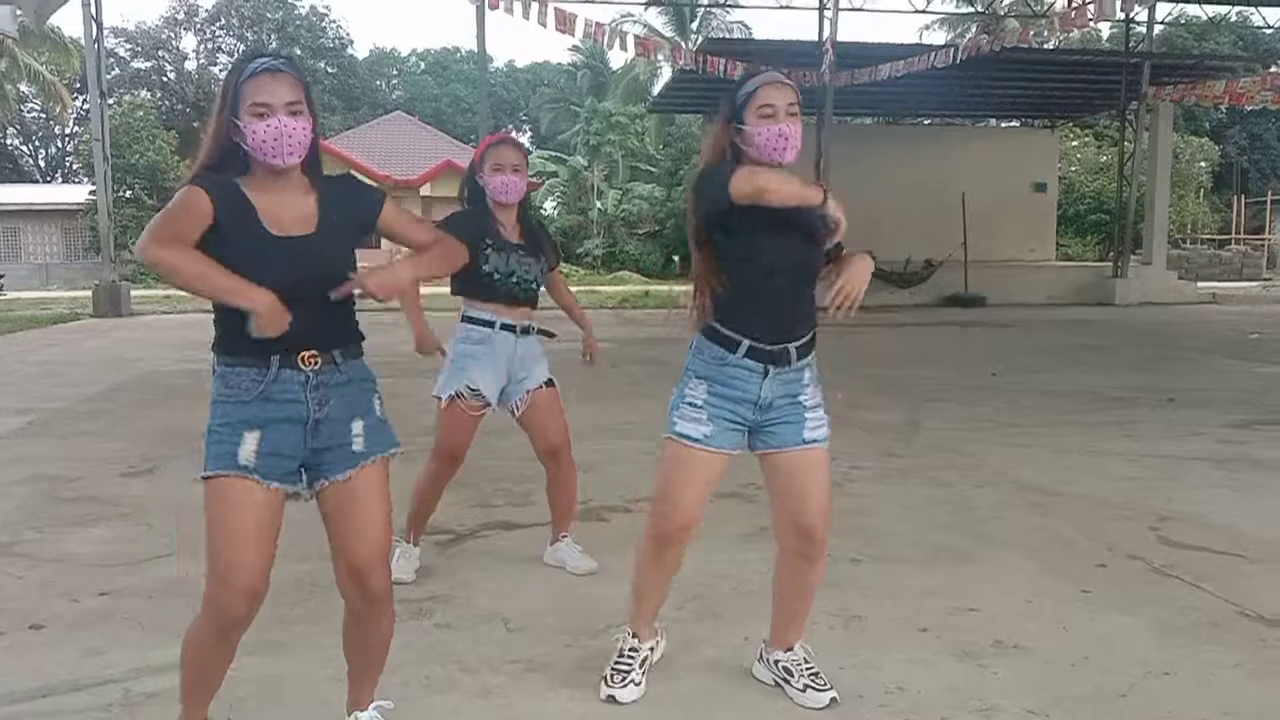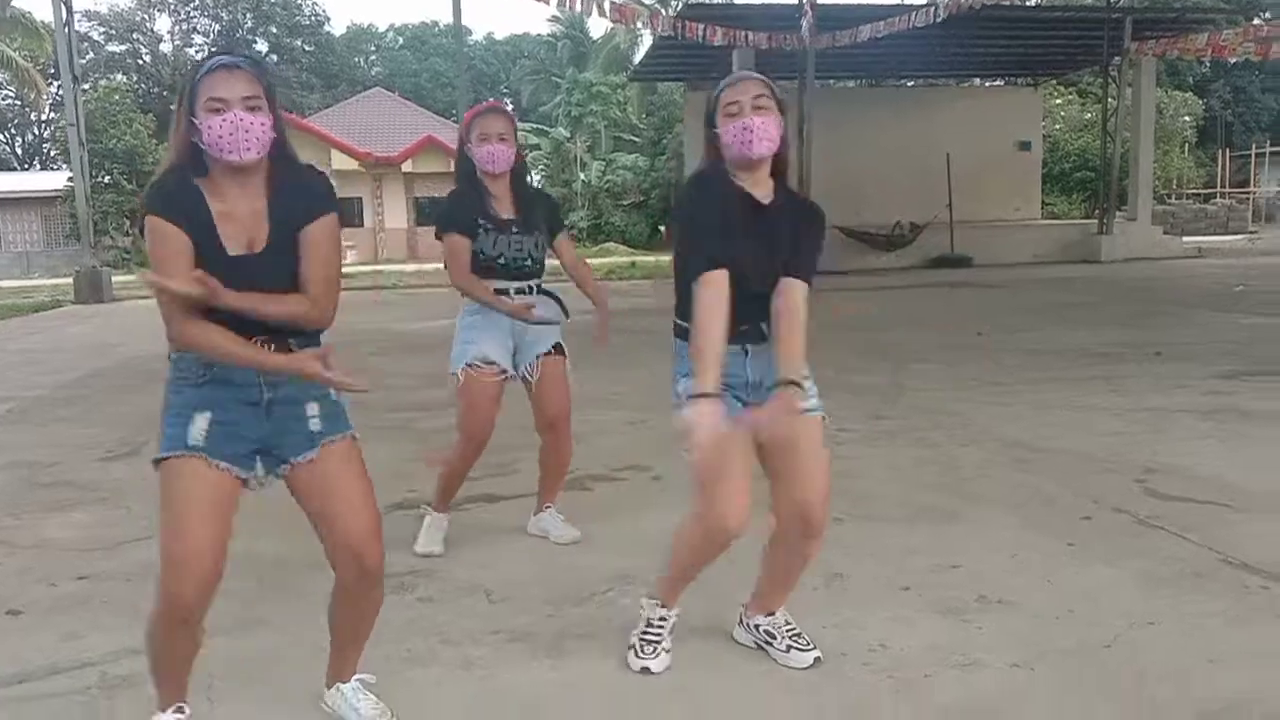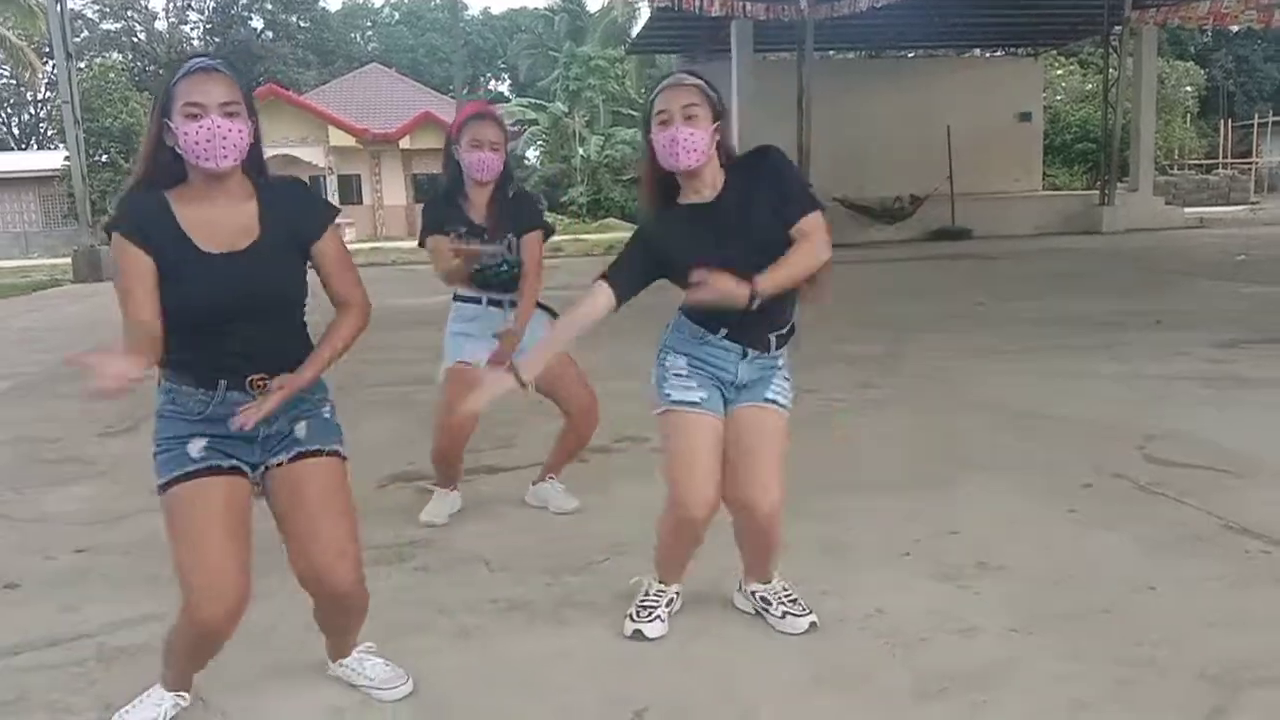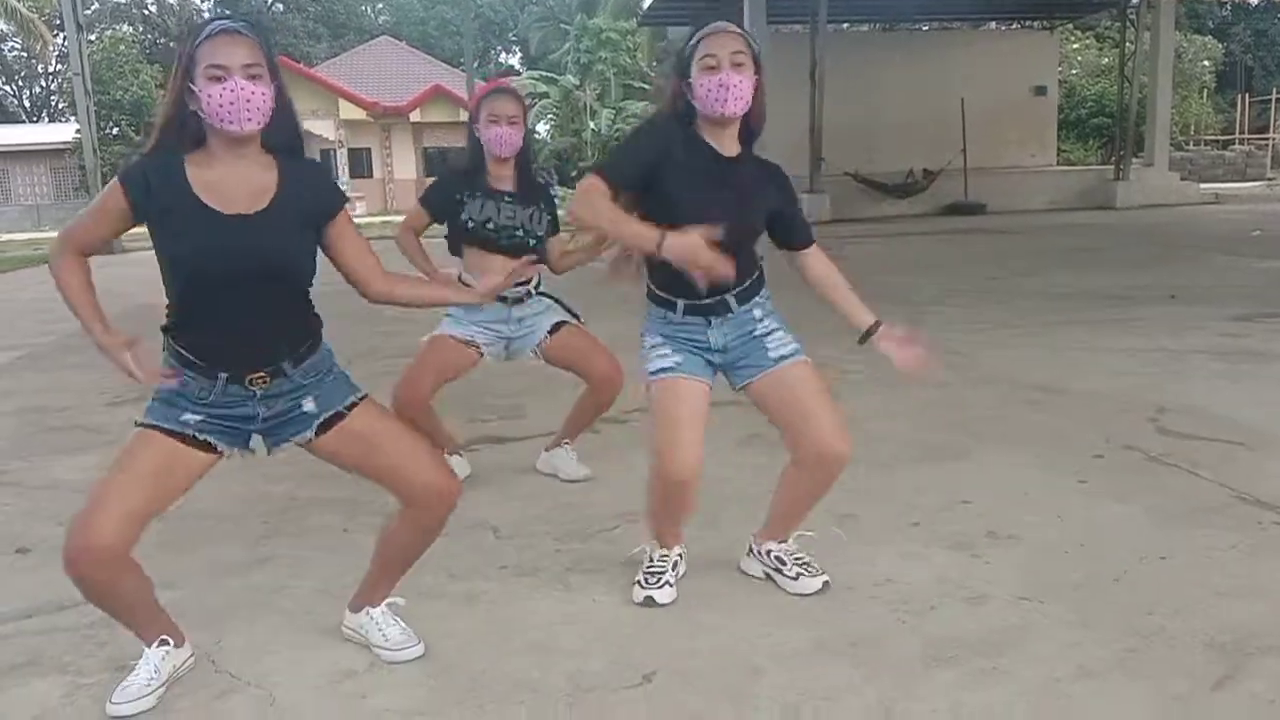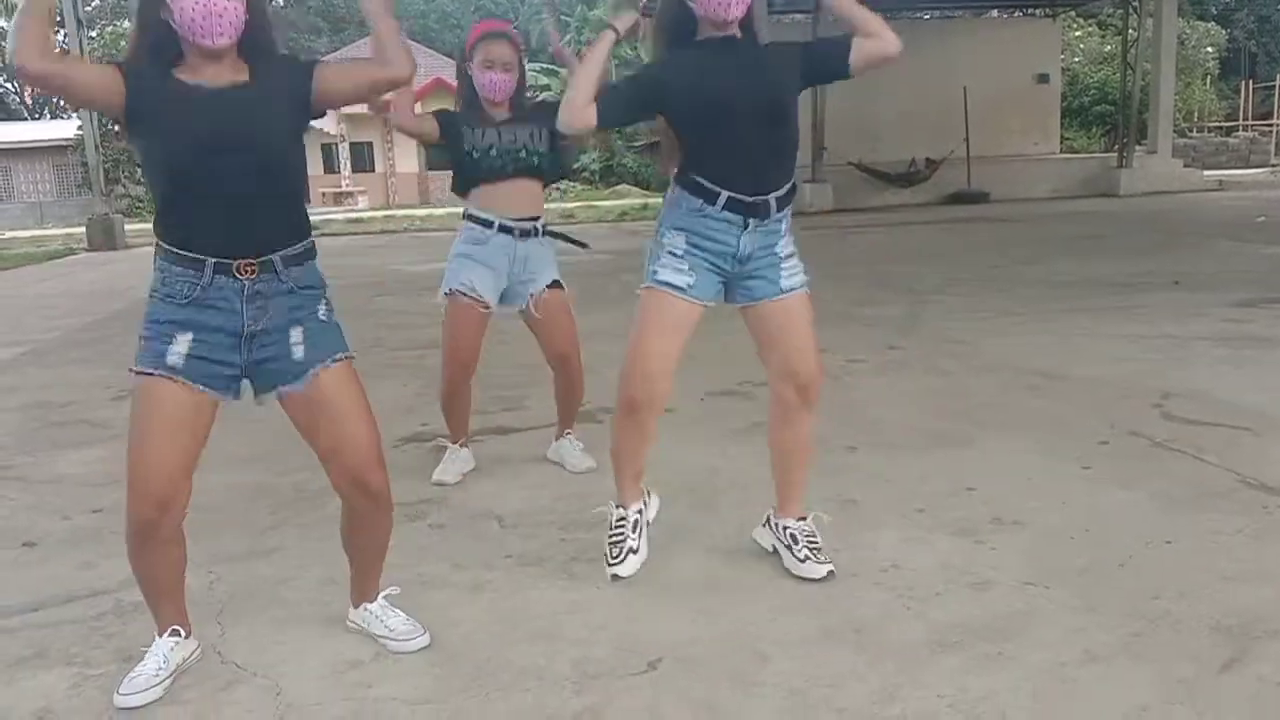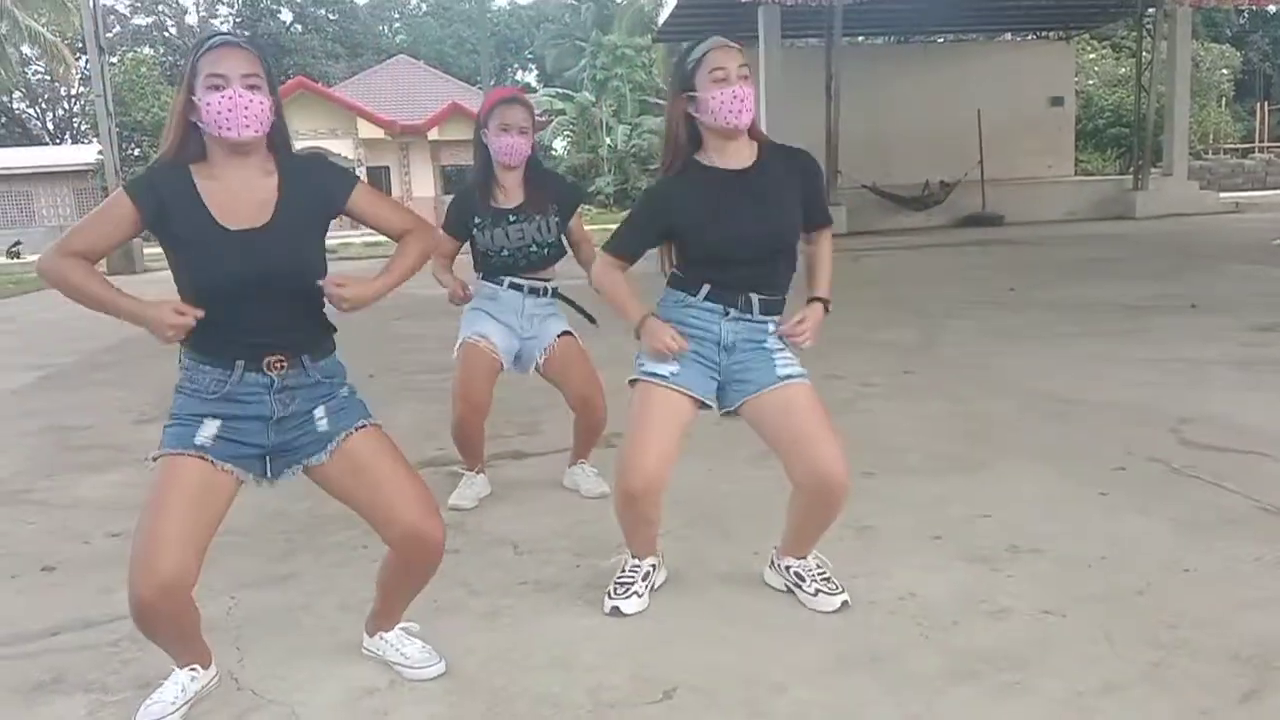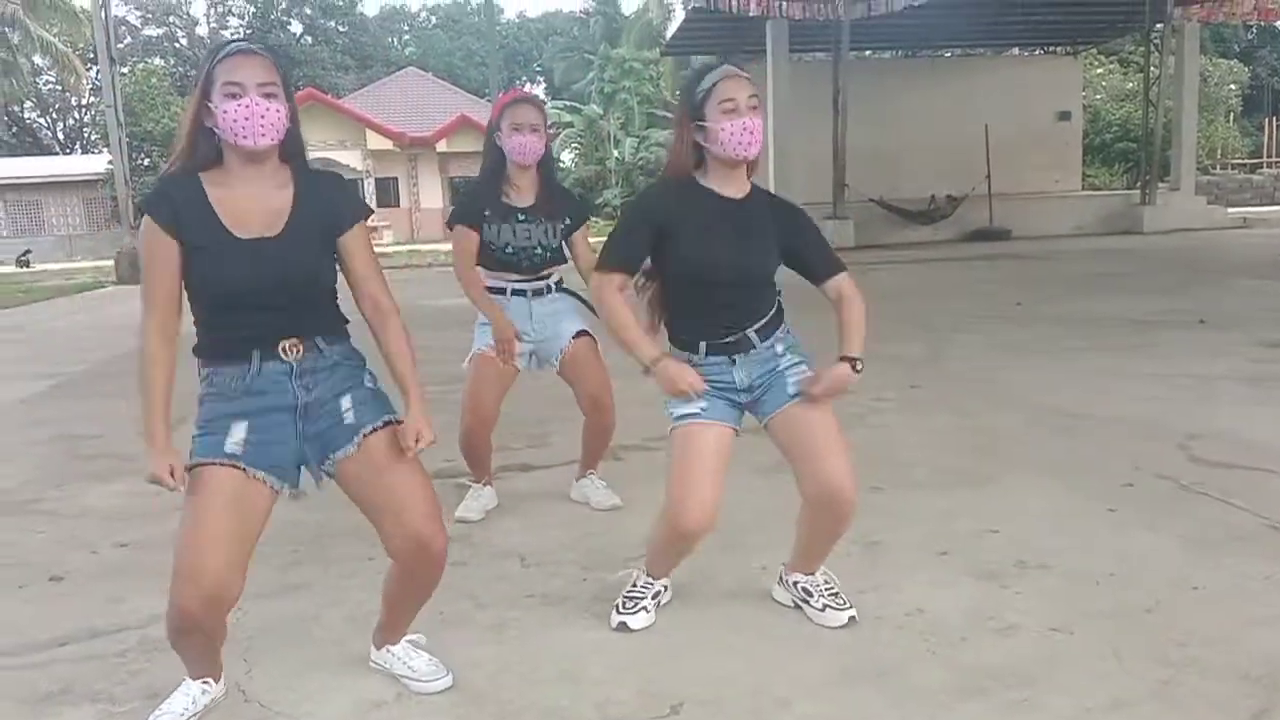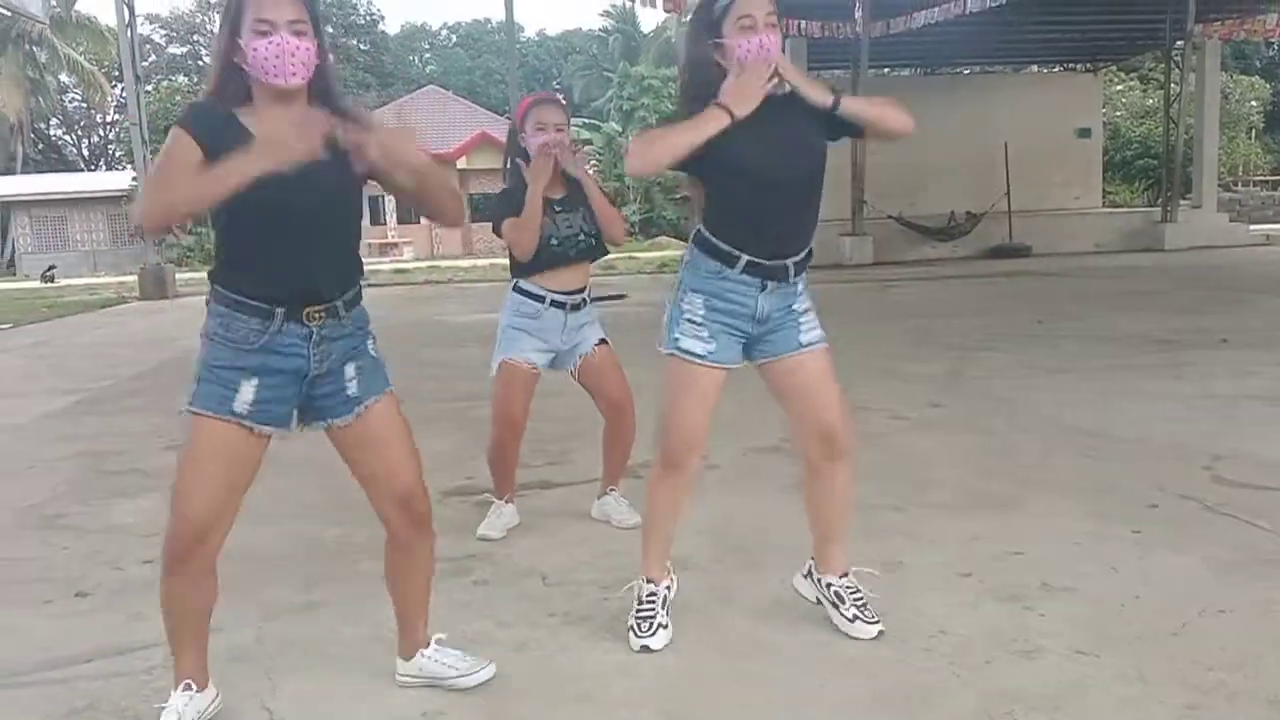
dt=0.4s
person 1, frame 1
left shoulder: (345, 196)
right shoulder: (214, 193)
left elbow: (446, 249)
right elbow: (156, 247)
right wrist: (256, 297)
left hip: (344, 391)
right hip: (253, 397)
left knee: (369, 580)
right knee: (234, 595)
person 1, frame 2
left shoulder: (309, 190)
right shoulder: (173, 201)
left elbow: (319, 309)
right elbow: (184, 327)
left wrist: (218, 295)
right wrist: (287, 361)
left hip: (301, 392)
right hip: (209, 393)
left knee: (363, 559)
right knee: (185, 588)
person 1, frame 3
left shoulder: (297, 203)
right shoulder: (141, 217)
left elbow: (355, 307)
right elbow: (147, 338)
left wrist: (294, 383)
right wrist: (123, 362)
left hip: (295, 405)
right hip: (199, 416)
left knee: (336, 578)
right knee: (215, 605)
left ankle: (346, 653)
person 1, frame 4
left shoulder: (307, 182)
right shoulder: (155, 177)
left elbow: (375, 281)
right elbow: (67, 251)
left wrist: (474, 291)
right wrist: (110, 342)
left hip: (304, 380)
right hip: (198, 391)
left knee: (436, 488)
right knee: (91, 547)
left ankle: (365, 609)
right ankle: (165, 645)
person 1, frame 5
left shoulder: (287, 79)
right shoulder: (142, 85)
left elbow: (396, 71)
right elbow: (34, 64)
left hip: (290, 296)
right hip: (189, 303)
left knee: (366, 480)
right knee: (151, 505)
left ankle: (367, 600)
right ankle: (175, 635)
person 1, frame 6
left shoulder: (314, 178)
right shoulder: (163, 189)
left elbow: (421, 233)
right elbow: (61, 260)
left wrist: (372, 288)
right wrist: (143, 311)
left hip: (315, 388)
right hip: (216, 399)
left knee: (423, 535)
right knee: (153, 590)
left ankle: (383, 629)
right ankle: (194, 665)
person 1, frame 7
left shoulder: (328, 194)
right shoulder: (176, 201)
left elbow: (380, 304)
right elbow: (158, 326)
left wrist: (415, 402)
right wrist: (157, 438)
left hip: (336, 379)
right hip: (239, 396)
left knee: (425, 544)
right knee: (197, 599)
left ankle: (390, 641)
person 1, frame 8
left shoulder: (348, 127)
right shoulder: (211, 124)
left elbow: (447, 209)
right elbow: (153, 216)
left wrist: (405, 159)
right wrist: (259, 158)
left hip: (342, 338)
right hip: (249, 342)
left knee: (409, 505)
right knee: (190, 535)
left ankle: (417, 652)
person 2, frame 1
left shoulder: (804, 212)
right shoulder: (718, 184)
left elbow: (841, 260)
right elbow: (760, 184)
left wrist: (859, 260)
right wrist: (827, 202)
left hip: (793, 380)
right hip: (722, 373)
left knee: (808, 531)
right knee: (670, 525)
left ankle: (781, 653)
right ankle: (641, 637)
person 2, frame 2
left shoulder: (804, 214)
right shoulder: (704, 193)
left elbow: (792, 302)
right elbow: (708, 294)
left wrist: (789, 392)
right wrist: (706, 399)
left hip: (777, 365)
right hip: (708, 368)
left knee: (808, 514)
right knee: (723, 517)
left ankle: (763, 617)
right ankle: (661, 607)
person 2, frame 3
left shoulder: (766, 170)
right shoulder: (661, 231)
left elbow: (816, 246)
right elbow: (595, 301)
left wrist: (748, 291)
right wrist: (519, 371)
left hip: (764, 363)
right hip: (696, 356)
left knee: (759, 501)
right knee: (693, 502)
left ankle: (760, 585)
right ankle: (663, 586)
person 2, frame 4
left shoulder: (766, 178)
right shoulder: (661, 139)
left elbow: (810, 256)
right elbow: (585, 202)
left wrist: (871, 328)
right wrist: (664, 242)
left hip: (749, 320)
right hip: (676, 329)
left knee: (827, 447)
right knee: (678, 466)
left ankle: (770, 545)
right ankle: (665, 551)
person 2, frame 5
left shoulder: (785, 58)
right shoulder: (671, 68)
left elbow: (887, 47)
right elbow: (573, 121)
left hip: (769, 235)
right hip: (695, 230)
left knee: (799, 381)
right knee: (640, 390)
left ankle: (788, 521)
right ankle: (630, 504)
person 2, frame 6
left shoulder: (795, 168)
right shoulder: (674, 191)
left elbow: (819, 234)
right elbow: (606, 268)
left wrist: (818, 302)
right wrist: (643, 320)
left hip: (763, 339)
right hip: (688, 335)
left knee: (829, 477)
right knee: (638, 480)
left ankle: (792, 560)
right ankle: (642, 561)
person 2, frame 7
left shoulder: (779, 214)
right shoulder: (662, 203)
left elbow: (844, 290)
right elbow: (606, 285)
left wrist: (849, 360)
right wrist: (655, 362)
left hip: (774, 359)
right hip: (700, 373)
left knee: (837, 492)
right knee: (690, 517)
left ankle: (801, 576)
right ankle: (652, 578)
person 2, frame 8
left shoulder: (807, 109)
right shoulder: (706, 106)
left elbow: (902, 124)
right elbow: (638, 161)
left wrist: (820, 95)
right wrist: (725, 110)
left hip: (788, 295)
right hip: (715, 292)
left knee: (829, 438)
right knee: (679, 452)
left ankle: (829, 574)
right ankle: (654, 583)
person 3, frame 1
left shoulder: (537, 234)
right shoulder: (464, 224)
left elbow: (557, 284)
left wrist: (586, 326)
right wrist: (418, 324)
left hip: (527, 346)
right hip: (479, 342)
left knee: (557, 449)
right knee: (446, 456)
left ankle: (561, 542)
right ankle: (409, 544)
person 3, frame 2
left shoulder: (538, 203)
right shoulder: (459, 204)
left elbow: (570, 258)
right elbow: (459, 275)
left wrist: (601, 303)
right wrist: (507, 306)
left hip: (540, 315)
right hip: (485, 317)
left knee: (556, 420)
right knee: (474, 432)
left ankle: (545, 513)
right ankle: (437, 515)
person 3, frame 3
left shoulder: (523, 204)
right shoulder: (441, 208)
left elbow: (532, 272)
right elbow: (448, 274)
left wrist: (518, 330)
right wrist: (460, 259)
left hip: (526, 319)
right hip: (472, 322)
left knee: (584, 409)
right knee: (452, 429)
left ankle: (546, 483)
right ankle: (447, 489)
person 3, frame 4
left shoulder: (539, 193)
right shoulder: (456, 182)
left elbow: (557, 260)
right elbow: (406, 233)
left wrist: (598, 241)
right wrist: (437, 275)
left hip: (532, 306)
right hip: (474, 310)
left knee: (608, 376)
right knee: (407, 398)
left ankle: (557, 449)
right ankle: (451, 456)
person 3, frame 5
left shoulder: (540, 115)
right shoulder: (457, 122)
right elbow: (404, 121)
left hip: (534, 245)
right hip: (479, 244)
left knee: (567, 354)
right knee: (458, 364)
left ankle: (565, 437)
right ankle: (458, 446)
person 3, frame 6
left shoulder: (553, 189)
right shoulder: (469, 200)
left elbow: (581, 243)
right elbow: (440, 257)
left wrist: (599, 267)
right wrist: (450, 281)
left hip: (544, 308)
right hip: (490, 306)
left knee: (591, 401)
right knee: (467, 409)
left ankle: (579, 465)
right ankle: (474, 474)
person 3, frame 7
left shoulder: (562, 199)
right shoulder: (478, 198)
left elbow: (584, 258)
right elbow: (464, 265)
right wrist: (496, 318)
left hip: (557, 306)
right hip: (503, 312)
left knee: (600, 401)
right knee: (475, 418)
left ankle: (587, 478)
right ankle: (482, 486)
person 3, frame 8
left shoulder: (581, 188)
right shoulder: (512, 196)
left elbow: (617, 234)
right elbow: (523, 248)
left wrist: (582, 175)
right wrist: (537, 185)
left hip: (580, 315)
right hip: (529, 315)
left knee: (620, 404)
right knee: (507, 422)
left ankle: (608, 496)
right ankle: (504, 503)
